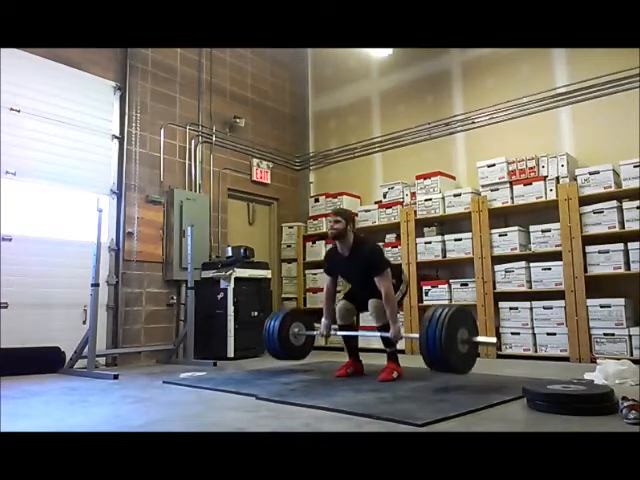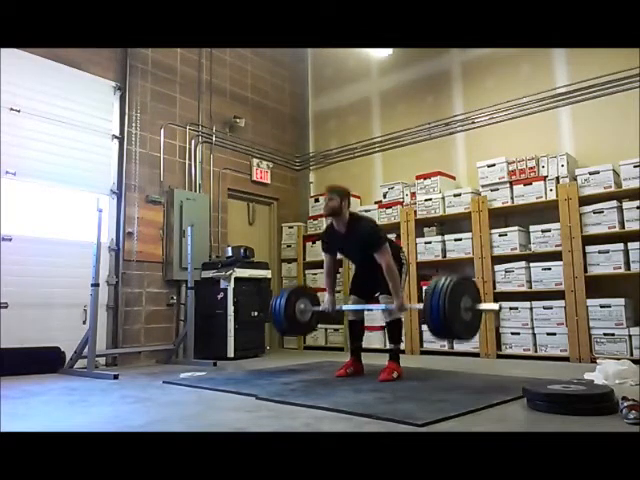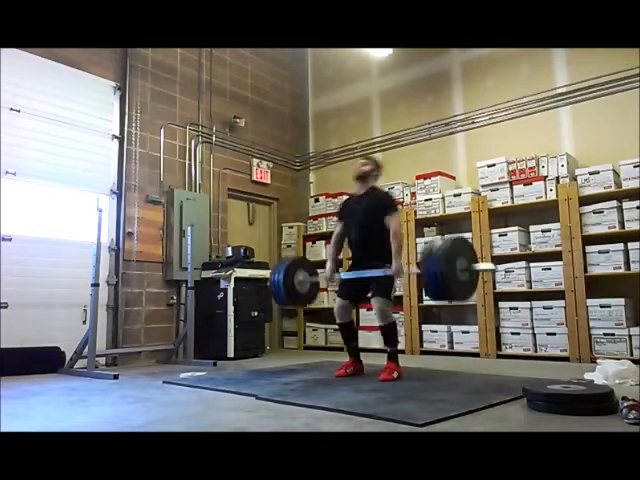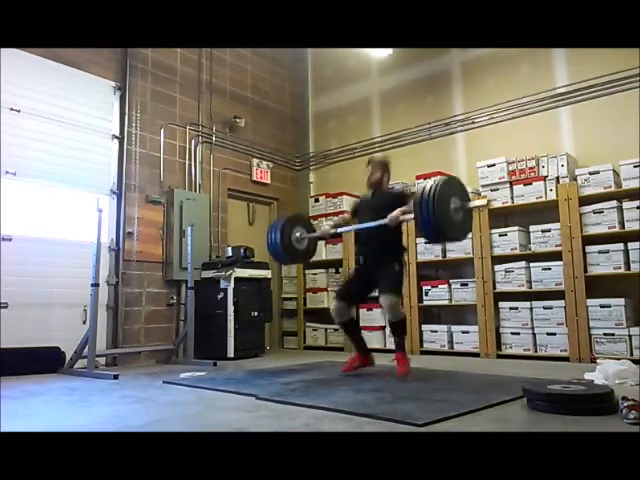
dt=0.3s
person 1, frame 1
left shoulder: (369, 250)
right shoulder: (331, 256)
left elbow: (386, 289)
right elbow: (329, 289)
left wrist: (394, 325)
right wrist: (326, 320)
left hip: (393, 281)
left knee: (375, 307)
right knee: (342, 309)
left ankle: (393, 363)
right ankle: (354, 361)
person 1, frame 2
left shoulder: (365, 227)
right shoulder: (329, 234)
left elbow: (387, 263)
right elbow: (329, 266)
left wrist: (398, 298)
right wrist: (329, 296)
left hip: (392, 262)
right hip: (365, 266)
left knee: (387, 305)
right knee: (353, 308)
left ankle: (394, 363)
right ankle: (355, 361)
person 1, frame 3
left shoulder: (380, 197)
right shoulder: (348, 203)
left elbow: (394, 227)
right elbow: (338, 235)
left wrist: (397, 260)
right wrist: (331, 263)
left hip: (381, 261)
right hip: (358, 263)
left knee: (381, 308)
right knee: (341, 308)
left ankle: (393, 363)
right ankle: (355, 361)
person 1, frame 4
left shoulder: (395, 196)
right shoulder: (362, 203)
left elbow: (416, 208)
right elbow: (348, 218)
left wrist: (400, 212)
right wrist: (331, 226)
left hip: (389, 262)
right hip: (364, 265)
left knee: (390, 302)
right knee: (339, 307)
left ankle: (401, 354)
right ankle: (363, 354)
